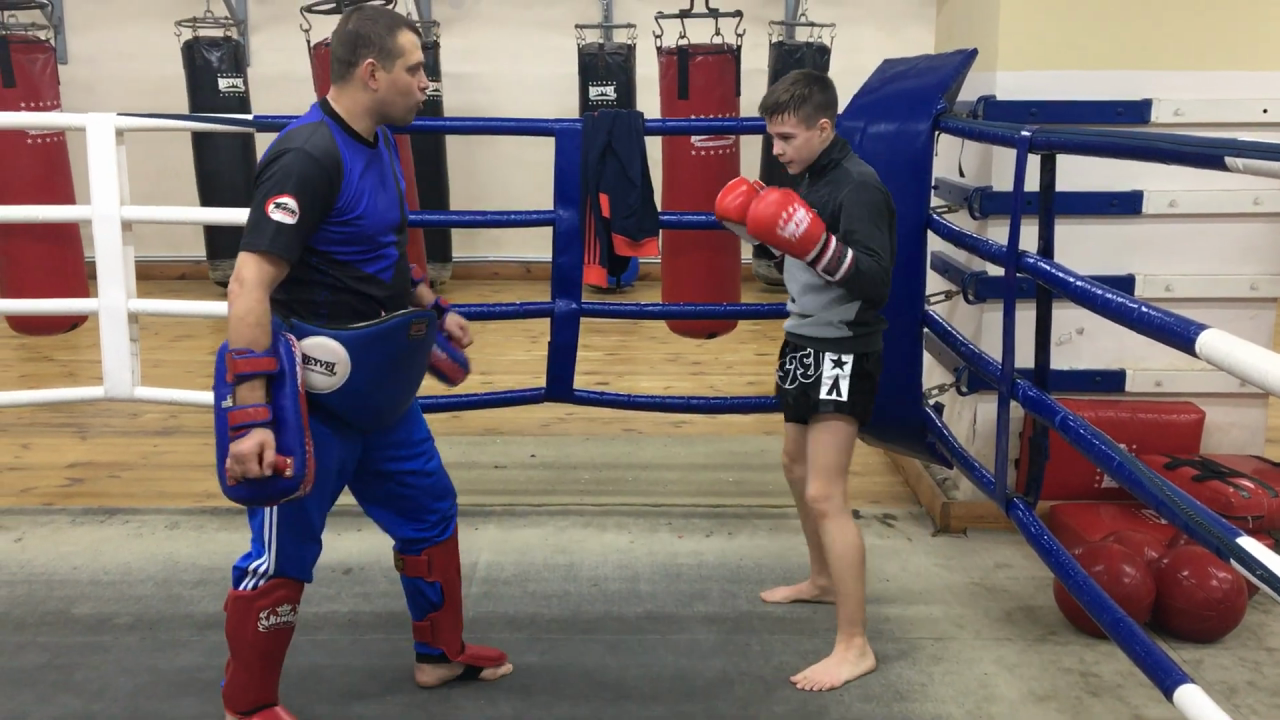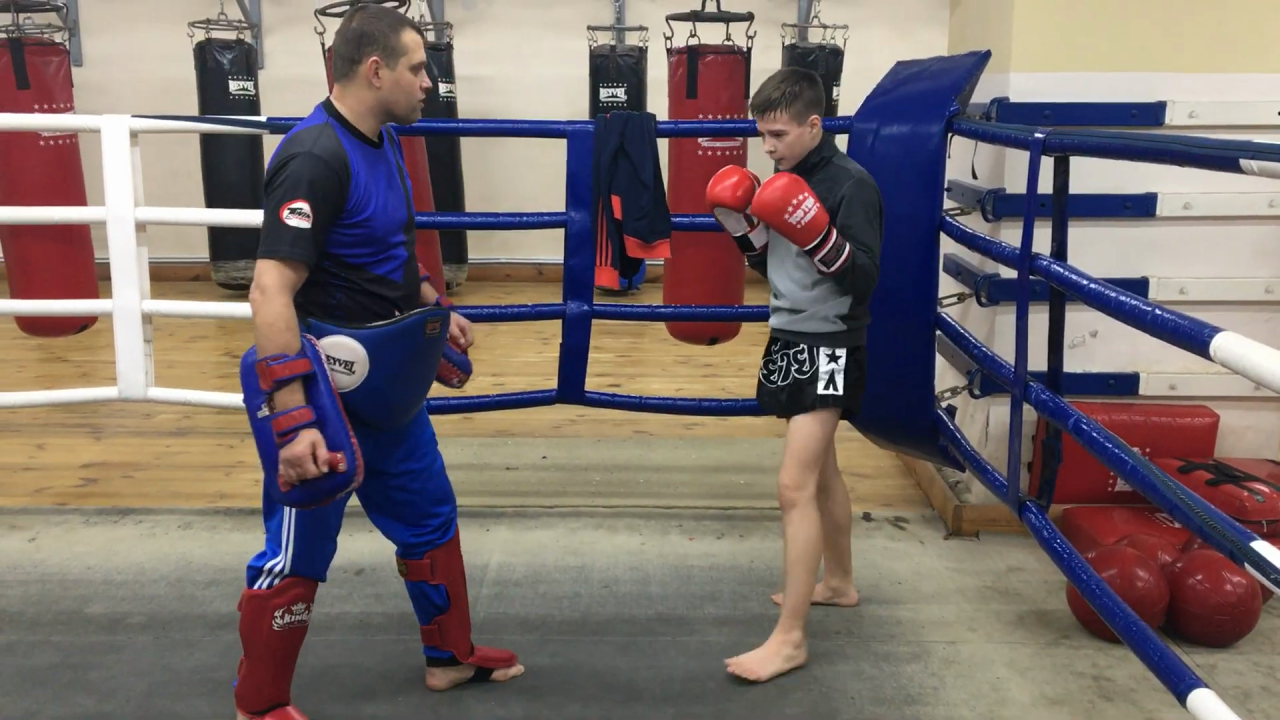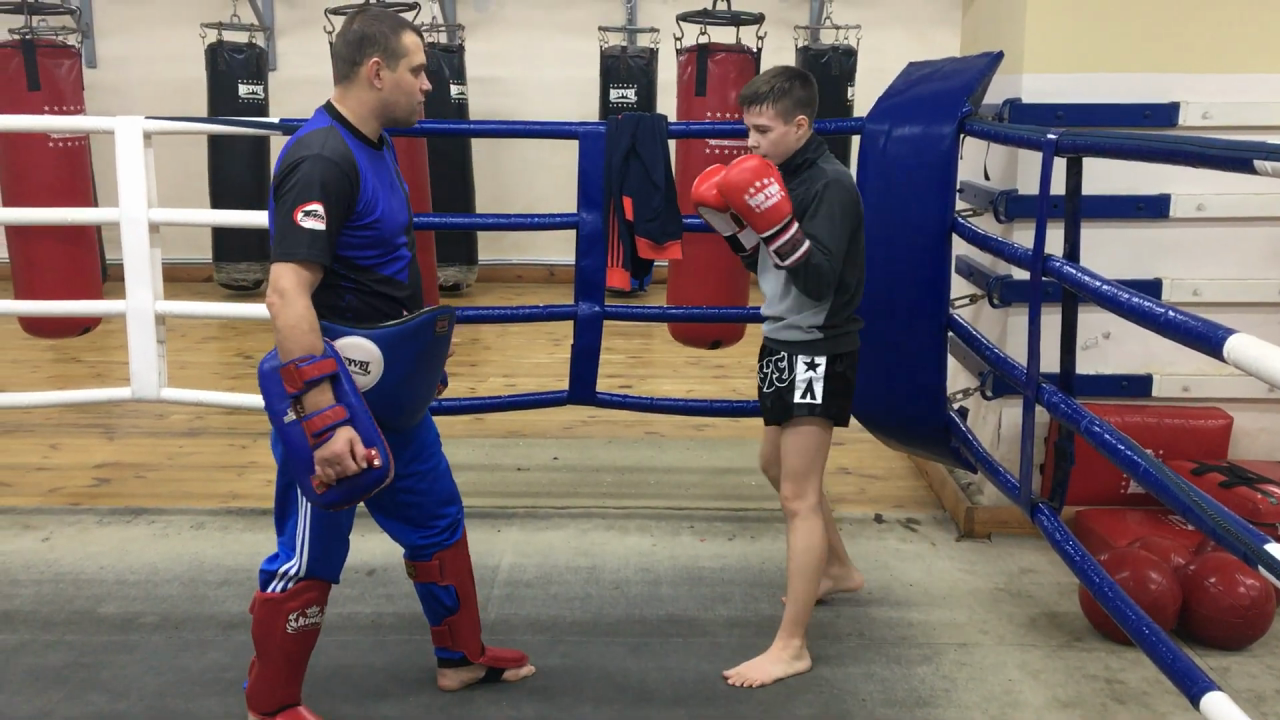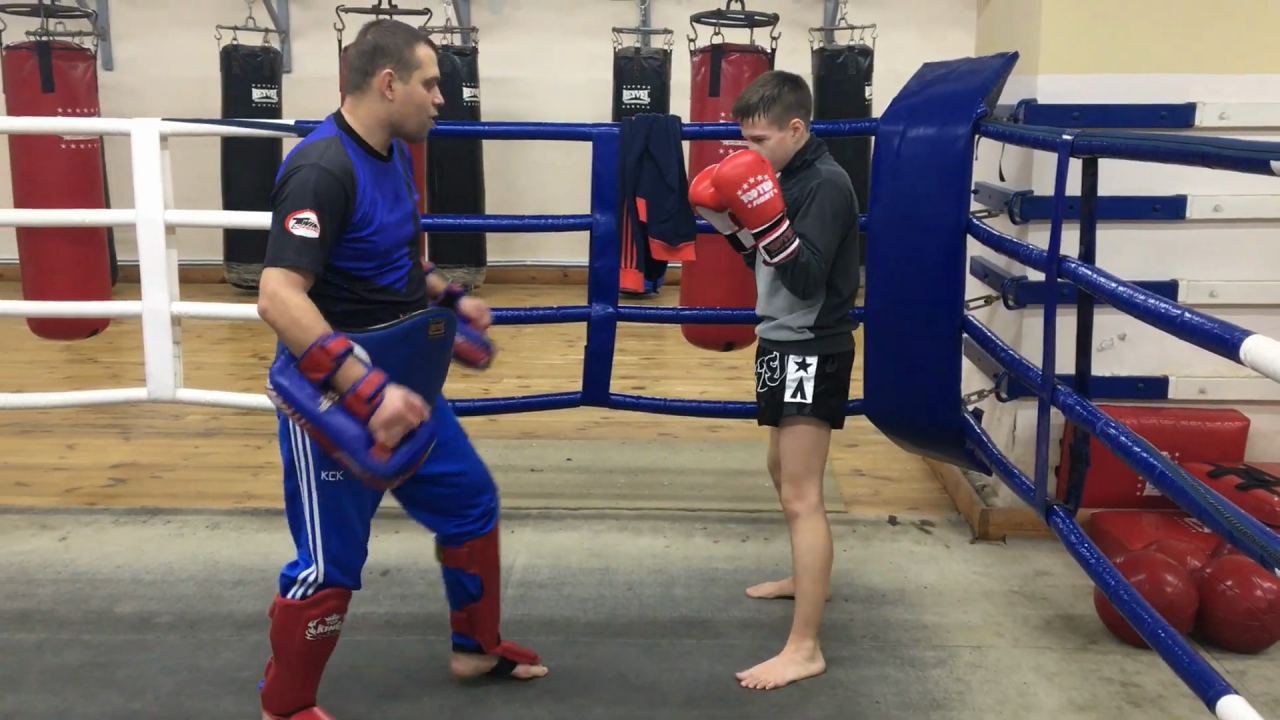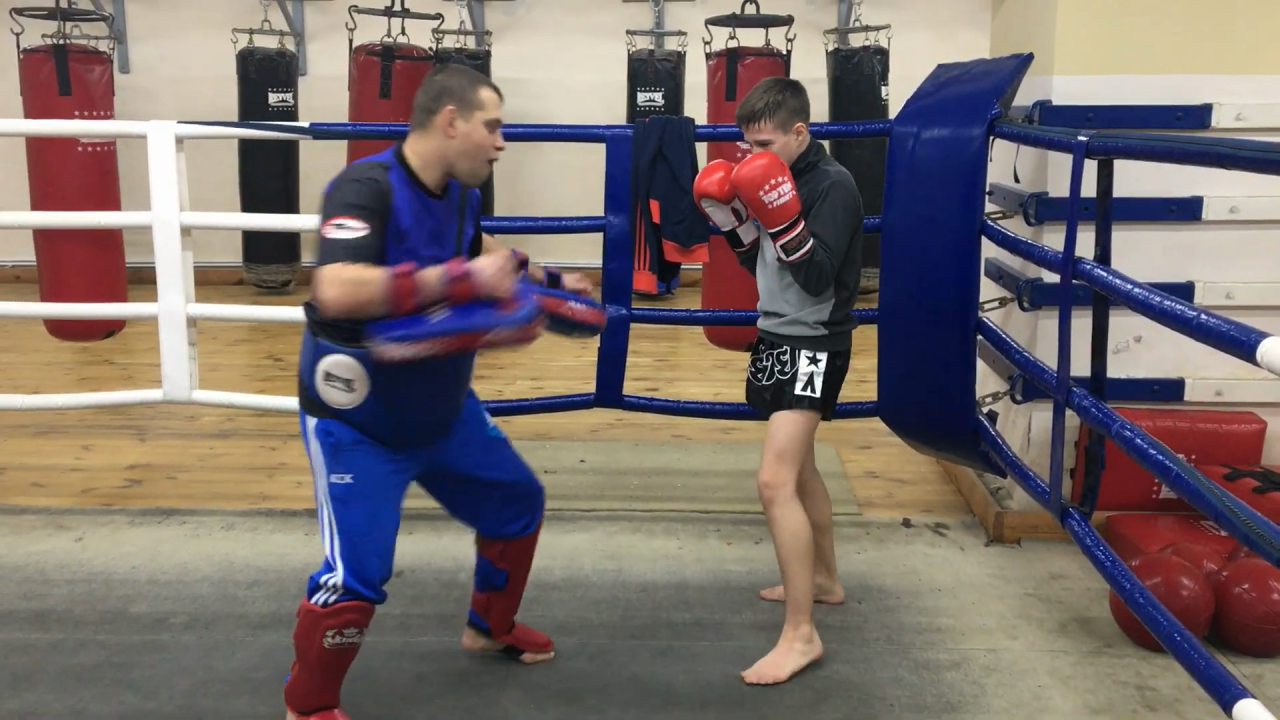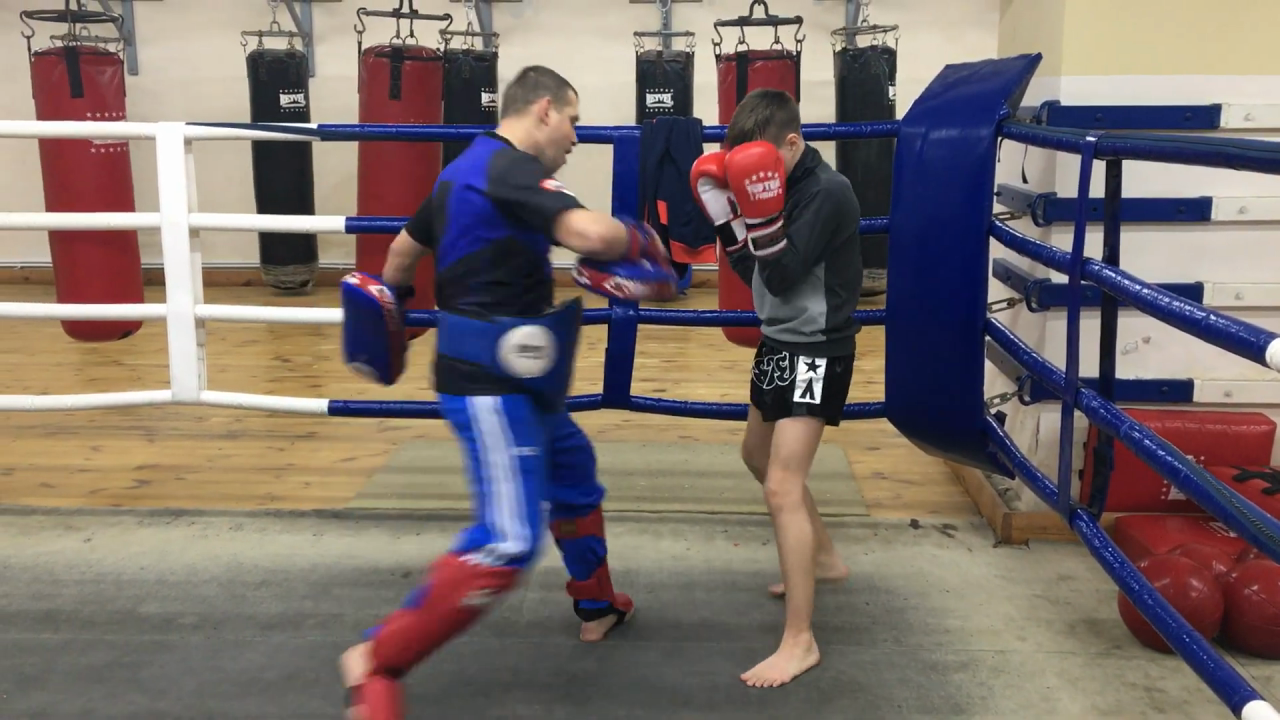
dt=0.3s
person 1, frame 1
left shoulder: (378, 143)
right shoulder: (308, 155)
right elbow: (250, 286)
left wrist: (433, 310)
right wrist: (251, 418)
left hip: (379, 384)
right hip: (312, 392)
left knee: (428, 512)
right knee: (282, 554)
left ankle: (440, 653)
person 1, frame 2
left shoulder: (383, 142)
right shoulder: (316, 158)
right elbow: (271, 293)
left wrist: (437, 309)
right wrist: (294, 420)
left knee: (430, 518)
right knee: (297, 552)
left ankle: (449, 655)
person 1, frame 3
left shoulder: (373, 145)
right shoulder: (322, 160)
right elbow: (288, 296)
right wrist: (326, 421)
right hip: (334, 391)
left knee: (436, 519)
right knee: (309, 557)
left ankle: (461, 655)
person 1, frame 4
left shoulder: (391, 154)
right shoulder: (322, 170)
right elbow: (278, 297)
left wrist: (449, 296)
right wrist: (365, 394)
left hip: (401, 384)
right hip: (337, 397)
left knee: (469, 502)
right knee: (329, 565)
left ankle: (477, 647)
person 1, frame 5
left shoulder: (459, 190)
right shoulder: (362, 187)
right elbow: (335, 293)
left wrist: (549, 279)
right wrist: (451, 279)
left hip: (440, 400)
right hip: (356, 410)
left knee: (515, 500)
right knee: (356, 573)
left ankle: (490, 625)
person 1, frame 6
left shoulder: (474, 168)
right shoulder: (511, 169)
left elbow: (408, 243)
right elbow: (591, 235)
left wrist: (391, 295)
right wrist: (642, 242)
left hip: (513, 375)
right hip: (495, 380)
left knee: (573, 476)
right knee: (508, 541)
left ankle: (598, 604)
right ankle: (378, 663)
person 2, frame 1
left shoulder: (859, 185)
right shoulder: (809, 180)
left elbow: (875, 281)
left wrist: (813, 242)
right wrist: (758, 227)
left hip: (840, 355)
right hip: (804, 344)
left knee: (822, 494)
right knee: (800, 472)
left ankle: (853, 643)
right ankle: (825, 579)
person 2, frame 2
left shoulder: (850, 183)
right shoulder: (787, 175)
left elbow: (864, 277)
left wrist: (815, 233)
right wrist: (740, 223)
left hip: (828, 348)
right hip: (787, 338)
left knee: (793, 486)
right knee: (819, 471)
left ankle: (790, 637)
right ankle: (839, 581)
person 2, frame 3
left shoulder: (831, 183)
right shoulder: (786, 177)
left elbow: (817, 279)
left wrist: (773, 218)
right wrist: (732, 224)
left hip: (818, 353)
right hip: (786, 346)
left knee: (798, 497)
right knee: (778, 468)
left ankle: (791, 646)
right ankle: (838, 569)
person 2, frame 4
left shoulder: (826, 184)
right shoulder: (788, 179)
left elbow: (806, 278)
left wrist: (766, 214)
right wrist: (732, 225)
left hip: (812, 355)
right hip: (785, 347)
left knee: (800, 498)
right knee: (782, 470)
left ankle: (804, 648)
right ankle: (809, 575)
person 2, frame 5
left shoulder: (834, 186)
right shoulder: (776, 183)
left elbow: (816, 276)
left wrist: (780, 214)
right wrist: (729, 216)
left hip: (812, 349)
right hip: (776, 340)
left knee: (774, 481)
right knee: (798, 468)
left ankle: (799, 634)
right ankle: (823, 577)
person 2, frame 6
left shoulder: (828, 192)
right shoulder: (777, 189)
left elbow: (781, 277)
right elbow: (752, 271)
left wrist: (763, 209)
right wrist: (723, 209)
left hip: (814, 353)
right hip: (779, 345)
left knee: (781, 491)
right knee: (758, 456)
left ankle: (799, 641)
right ankle: (824, 557)
